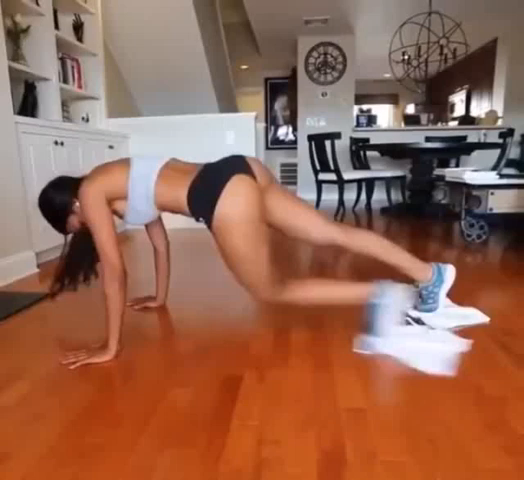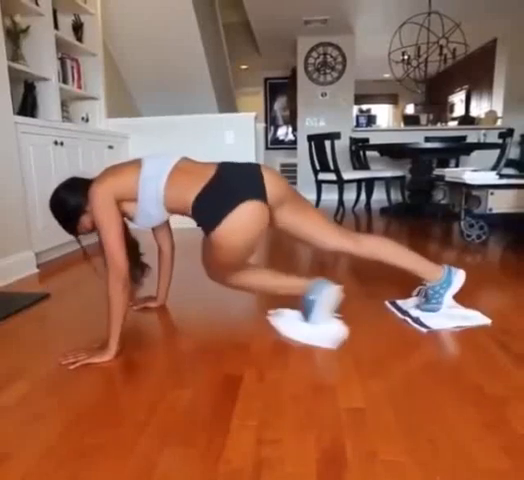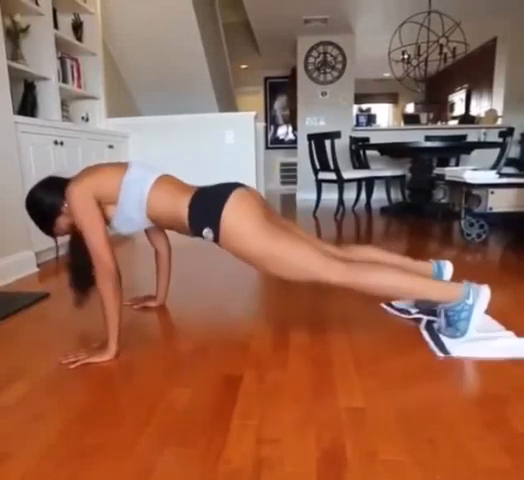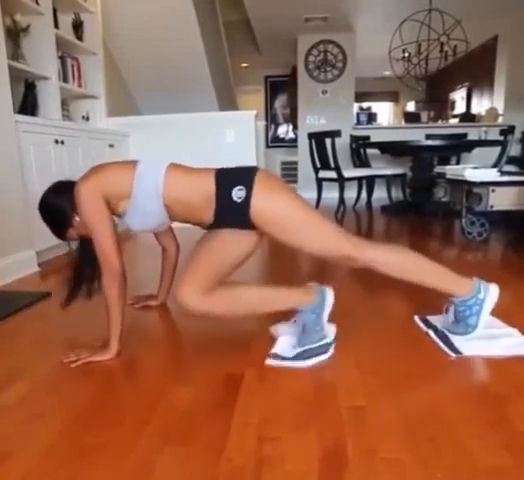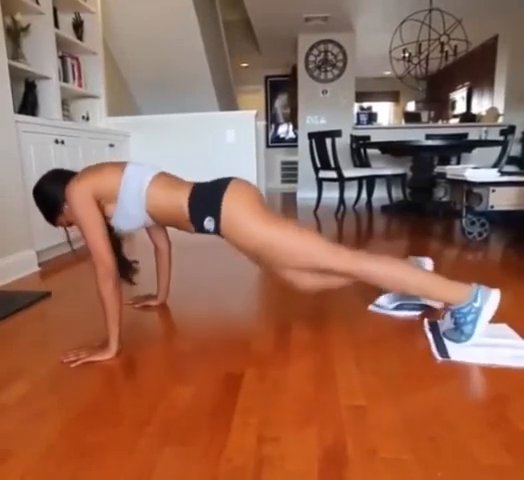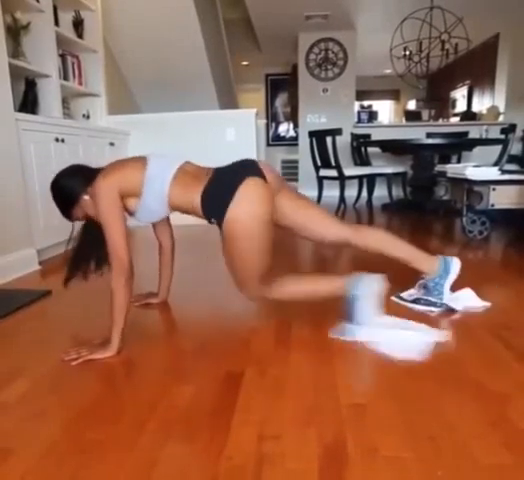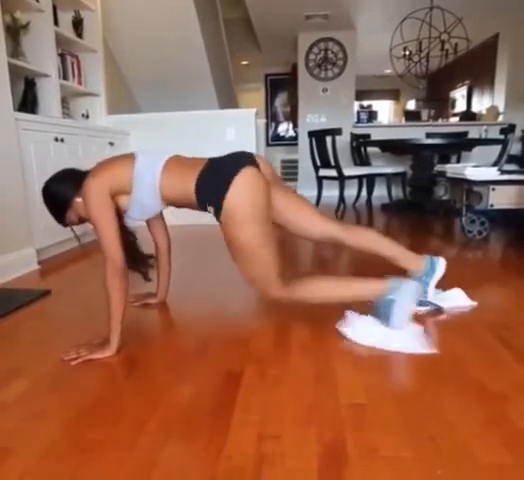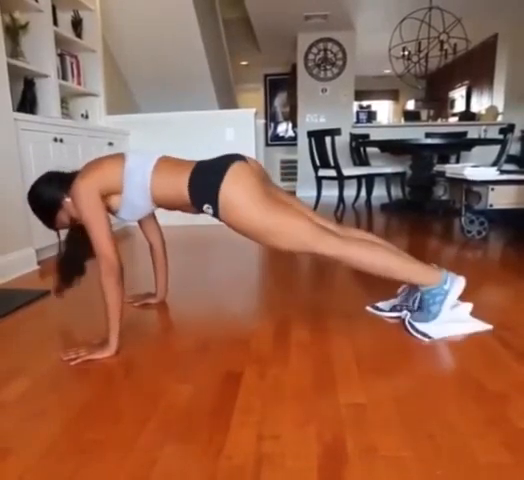
dt=0.4s
person 1, frame 1
left shoulder: (91, 191)
right shoulder: (123, 182)
left elbow: (114, 270)
right elbow: (159, 240)
left wrist: (109, 347)
right wrist: (158, 297)
left hip: (224, 193)
right hip: (240, 171)
left knee: (270, 292)
right knee: (332, 233)
left ankle: (378, 294)
right ankle: (430, 276)
person 1, frame 2
left shoulder: (101, 192)
right shoulder: (133, 184)
left elbow: (119, 270)
right elbow: (165, 242)
left wrist: (110, 347)
right wrist: (159, 298)
left hip: (233, 206)
right hip: (252, 176)
left knee: (219, 270)
right knee: (344, 239)
left ankle: (312, 290)
right ankle: (440, 276)
person 1, frame 3
left shoulder: (80, 192)
right shoulder: (109, 189)
left elbow: (107, 270)
right elbow: (161, 242)
left wrist: (110, 346)
right wrist: (160, 297)
left hip: (226, 215)
right hip: (227, 208)
left knee: (333, 272)
right knee: (330, 254)
left ankle: (460, 295)
right ankle: (428, 269)
person 1, frame 4
left shoulder: (89, 190)
right shoulder: (123, 198)
left elbow: (111, 268)
right elbow: (169, 243)
left wrist: (112, 345)
right wrist: (159, 296)
left hip: (244, 191)
right hip: (230, 214)
left knee: (352, 250)
right knee: (190, 296)
left ankle: (470, 292)
right ankle: (310, 301)
person 1, frame 5
left shoulder: (79, 190)
right shoulder: (111, 184)
left elbow: (106, 268)
right elbow: (159, 237)
left wrist: (111, 344)
right wrist: (160, 295)
left hip: (224, 207)
right hip: (227, 198)
left knee: (339, 261)
right knee: (309, 279)
left ankle: (468, 297)
right ankle: (410, 270)
person 1, frame 6
left shoulder: (105, 187)
right shoulder: (130, 178)
left elbow: (121, 265)
right elbow: (165, 236)
left wrist: (112, 343)
right wrist: (161, 294)
left hip: (236, 198)
right hip: (250, 175)
left knee: (256, 289)
right knee: (342, 231)
left ankle: (347, 286)
right ankle: (438, 267)
person 1, frame 7
left shoulder: (92, 189)
right shoulder: (117, 181)
left elbow: (114, 263)
right elbow: (159, 233)
left wrist: (111, 342)
right wrist: (161, 293)
left hip: (233, 187)
right hip: (245, 168)
left knee: (277, 290)
right knee: (331, 231)
left ankle: (393, 289)
right ankle: (421, 266)
person 1, frame 8
left shoulder: (84, 188)
right shoulder: (110, 183)
left elbow: (110, 263)
right elbow: (153, 233)
left wrist: (111, 342)
right wrist: (159, 293)
left hip: (223, 185)
right hip: (230, 172)
left knee: (326, 243)
right knee: (329, 229)
left ankle: (438, 282)
right ankle: (422, 270)
